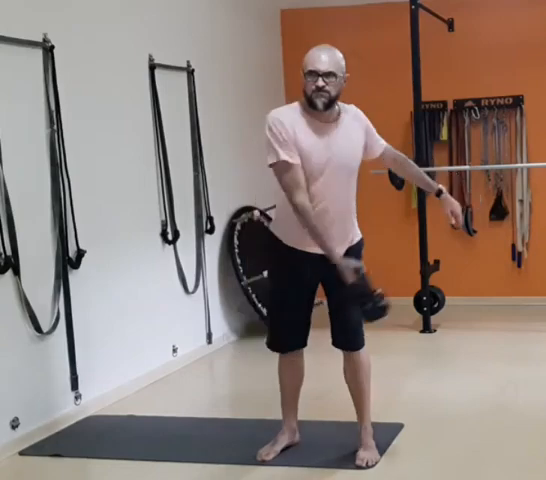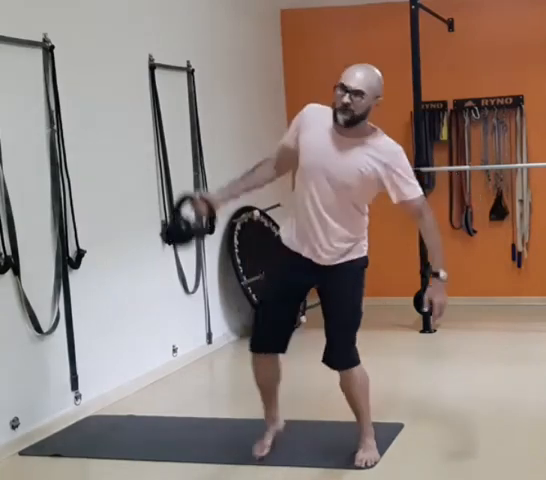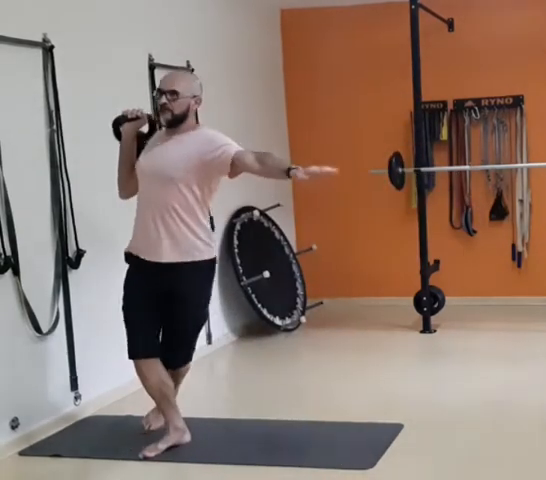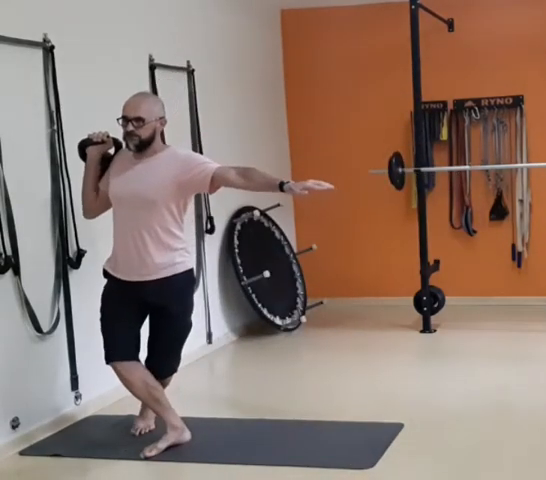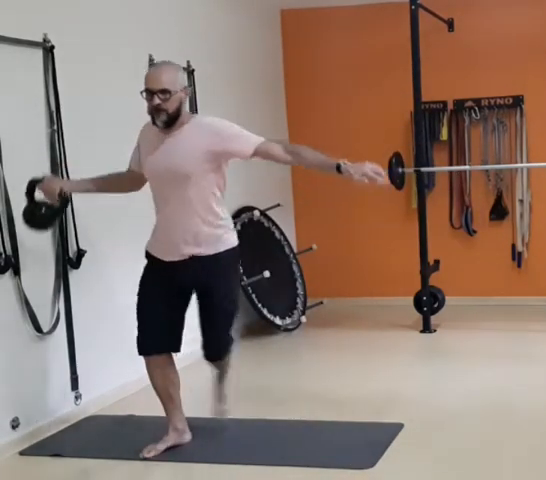
dt=1s
person 1, frame 1
left shoulder: (355, 120)
right shoulder: (281, 121)
left elbow: (392, 157)
right elbow: (297, 198)
left wrist: (440, 191)
right wrist: (332, 257)
left hip: (347, 246)
right hip: (294, 248)
left knee: (353, 342)
right knee: (287, 343)
left ankle: (366, 433)
right ankle: (289, 428)
person 1, frame 2
left shoulder: (386, 152)
right shoulder: (310, 118)
left elbow: (421, 212)
right elbow: (275, 165)
left wrist: (437, 274)
right wrist: (221, 195)
left hip: (345, 262)
right hip: (293, 253)
left knee: (342, 357)
right knee: (263, 345)
left ankle: (367, 436)
right ankle: (273, 422)
person 1, frame 3
left shoulder: (209, 143)
right shoulder: (154, 142)
left elbow: (250, 160)
right elbow: (126, 189)
left wrist: (291, 170)
right wrist: (127, 139)
left hip: (190, 265)
right hip: (143, 262)
left knee: (177, 353)
right knee: (142, 352)
left ankle: (166, 404)
right ankle: (175, 427)
person 1, frame 4
left shoulder: (181, 162)
right shoulder: (119, 162)
left elbow: (236, 175)
right elbow: (90, 209)
left wrist: (285, 185)
right wrist: (92, 160)
left hip: (170, 278)
right hip: (122, 280)
left knee: (162, 364)
right knee: (121, 359)
left ankle: (150, 408)
right ankle: (174, 426)
person 1, frame 5
left shoulder: (214, 131)
right shoulder: (148, 135)
left elbow: (282, 151)
right elbow: (132, 179)
left wrist: (343, 167)
right wrist: (70, 185)
left hip: (213, 256)
right hip: (164, 259)
left knee: (216, 348)
right knee: (154, 350)
left ankle: (221, 384)
right ankle: (177, 427)
